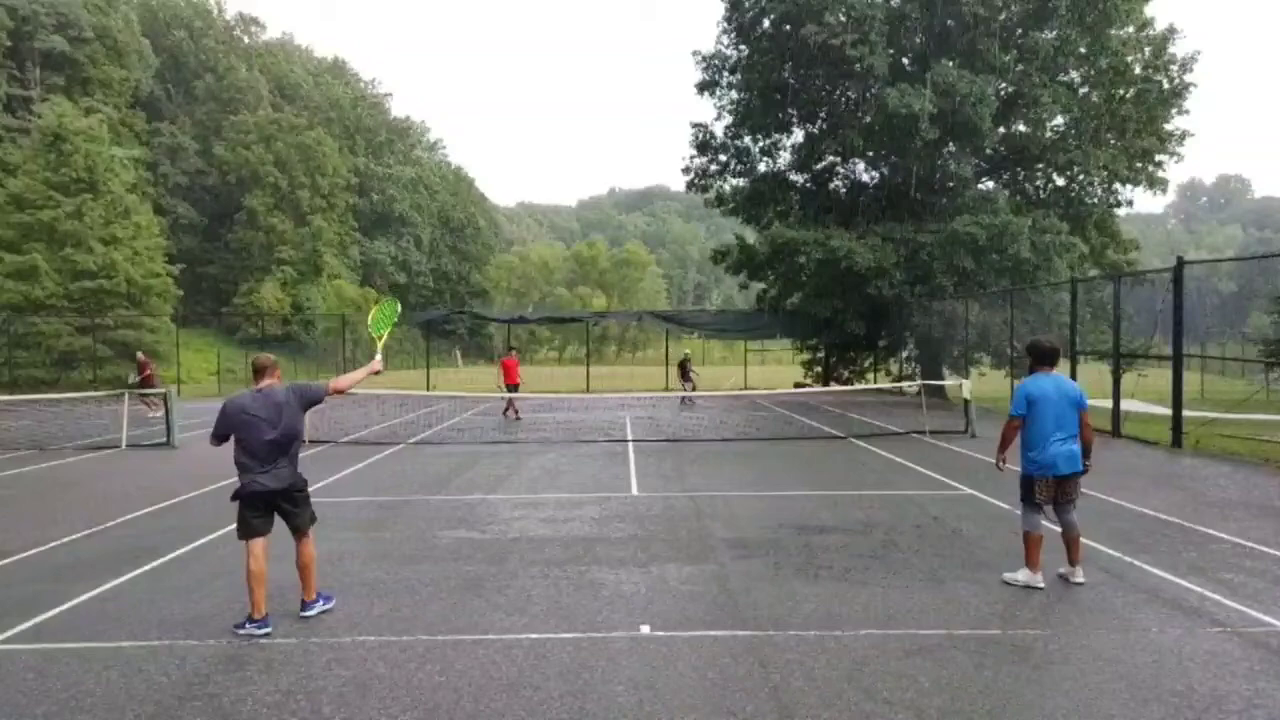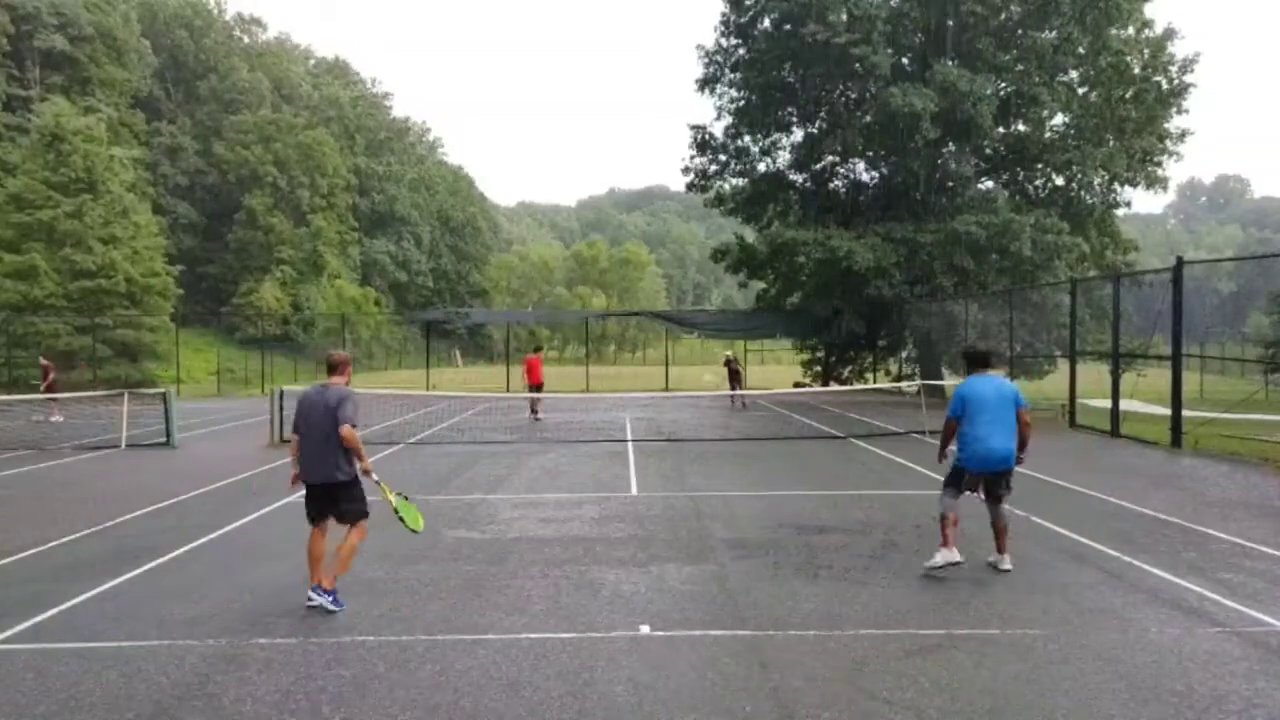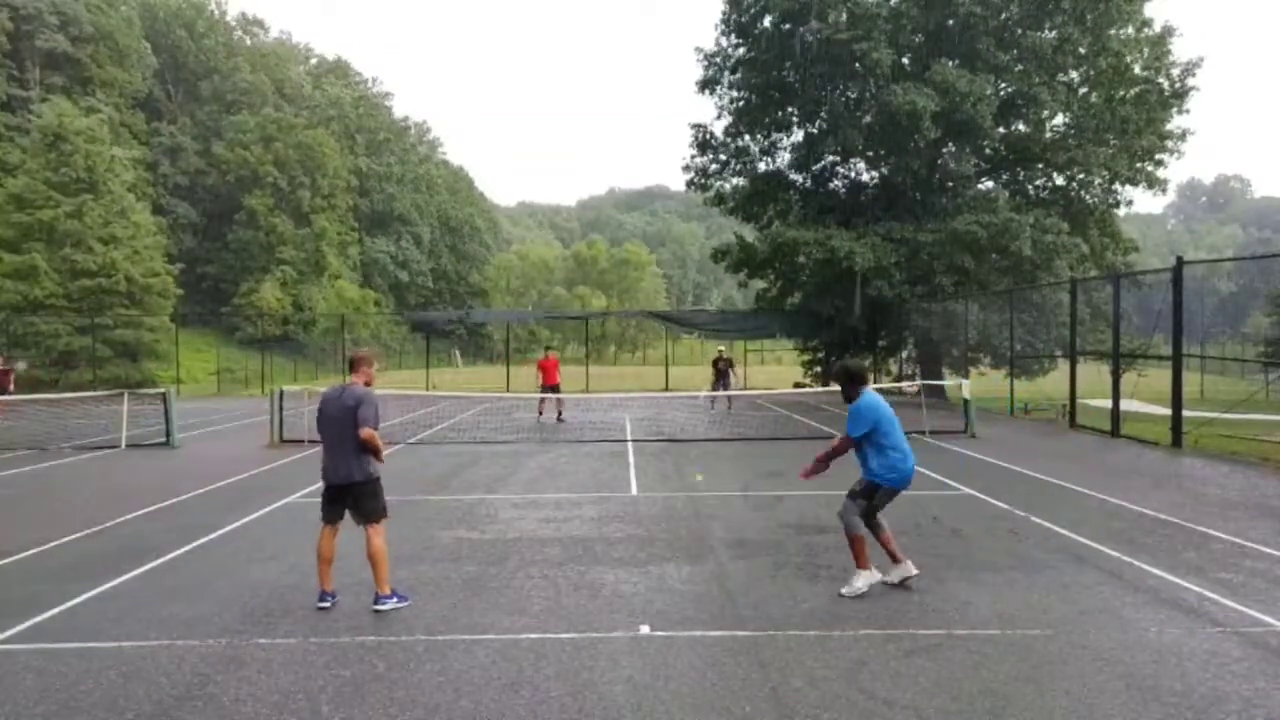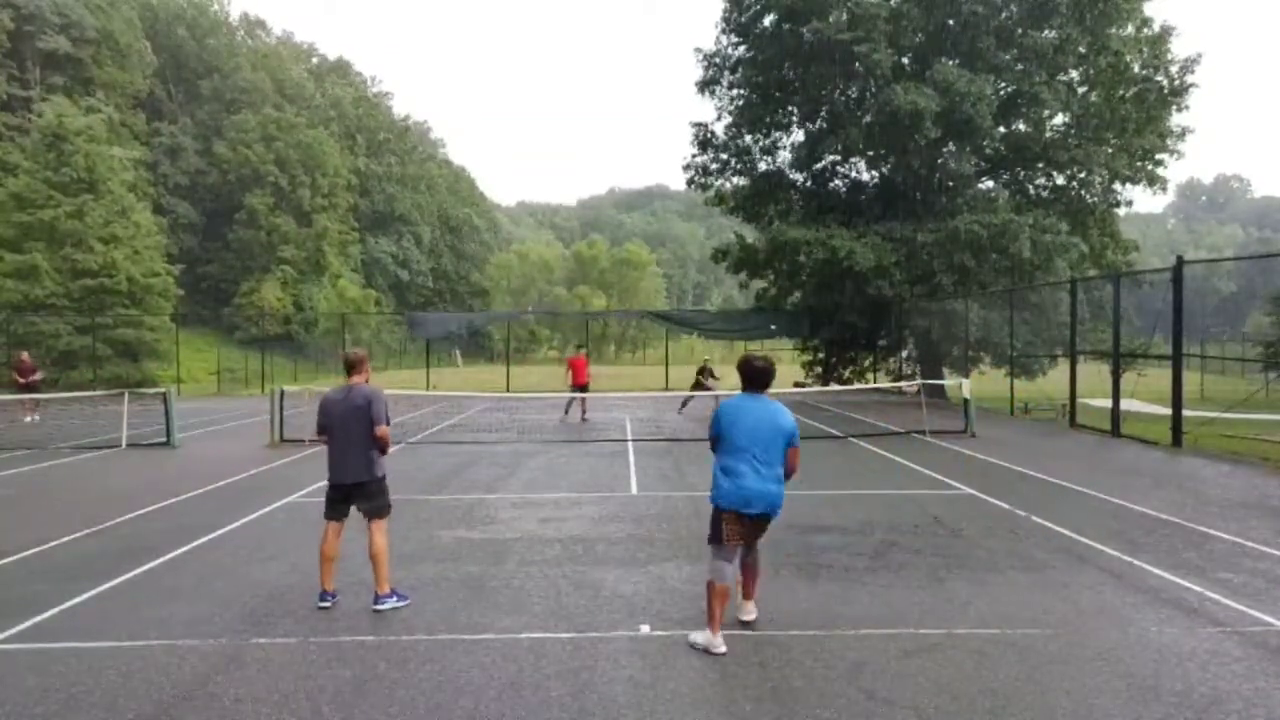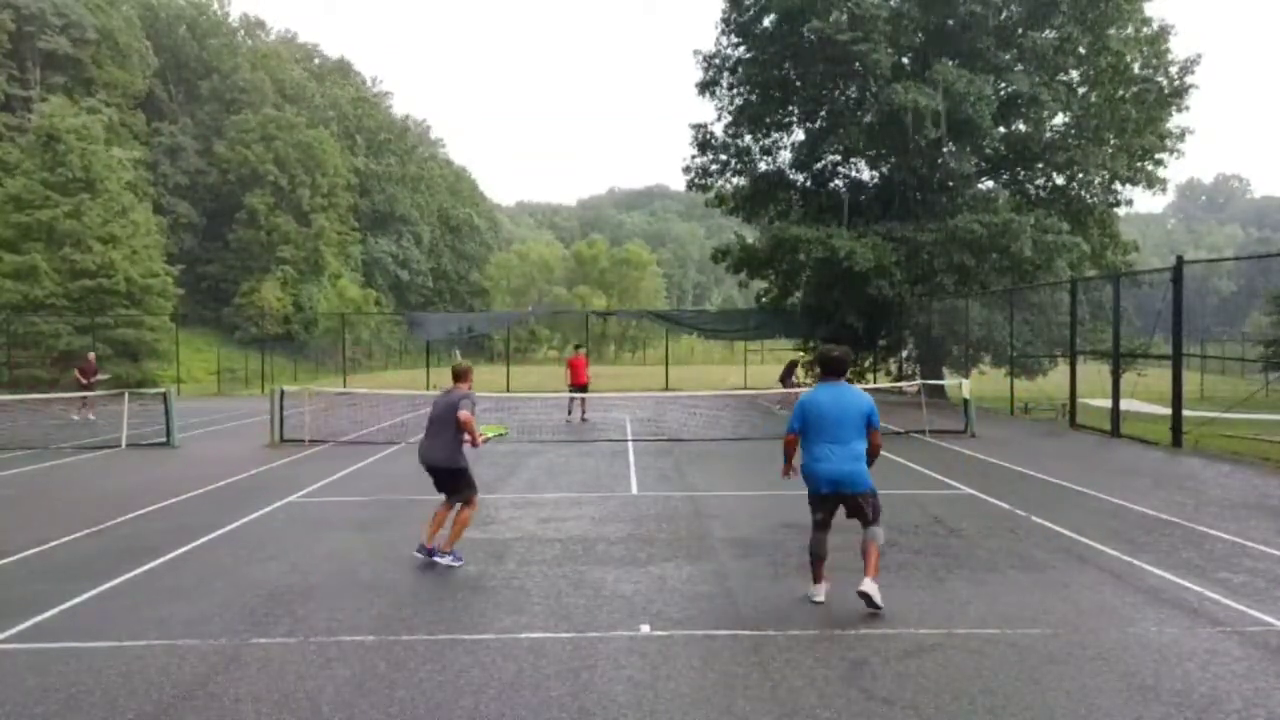
dt=1s
person 1, frame 1
left shoulder: (1027, 387)
right shoulder: (1073, 387)
left elbow: (1013, 425)
right elbow: (1086, 426)
left wrist: (1001, 452)
right wrist: (1087, 457)
left hip: (1039, 464)
right hip: (1070, 461)
left knee: (1032, 513)
right knee: (1067, 513)
left ankle: (1032, 573)
right ankle: (1075, 569)
person 1, frame 2
left shoulder: (964, 389)
right shoulder: (1009, 387)
left elbow: (951, 425)
right elbow: (1025, 422)
left wrist: (942, 449)
right wrist: (1020, 450)
left hip: (973, 457)
right hip: (1003, 457)
left knee: (949, 496)
right knee: (996, 504)
left ankle: (949, 550)
right ankle: (1002, 557)
person 1, frame 3
left shoulder: (865, 406)
right shoulder: (869, 401)
left elbow: (845, 443)
right elbow: (847, 441)
left wrist: (817, 463)
right wrist: (825, 461)
left hip: (890, 471)
right hip: (893, 469)
left knee: (848, 512)
right knee: (868, 516)
left ankle: (865, 571)
right ankle: (901, 566)
person 1, frame 4
left shoulder: (725, 408)
right shoulder: (785, 416)
left elbow: (714, 447)
right elbow: (792, 465)
left hip: (731, 495)
right hip: (768, 497)
left knee: (722, 560)
right knee: (750, 548)
left ankle: (714, 634)
right ankle: (748, 606)
person 1, frame 5
left shoulder: (807, 400)
right shoulder: (863, 399)
left elbow: (790, 440)
right elbow: (876, 443)
left wrist: (788, 464)
right wrist: (865, 466)
left hip: (819, 477)
right hip: (855, 477)
left knee: (820, 531)
right knee: (872, 527)
left ankle: (818, 586)
right ankle: (869, 582)
person 2, frame 1
left shoulder: (234, 405)
right shoulder: (292, 394)
left elbow: (215, 441)
right elbow: (337, 386)
right wrist: (370, 368)
left hip: (253, 487)
right hip: (288, 483)
left knee: (256, 548)
right knee: (304, 537)
left ankle: (258, 617)
right ankle: (310, 600)
person 2, frame 2
left shoulder: (306, 396)
right shoulder: (345, 395)
left elbow: (296, 437)
right elbow: (345, 432)
left wrist: (296, 467)
right wrist: (363, 458)
left hip: (313, 475)
right hip: (340, 474)
left knee: (318, 528)
right knee: (358, 527)
left ankle: (316, 587)
right ankle: (325, 585)
person 2, frame 3
left shoulder: (327, 396)
right shoulder: (365, 395)
left elbow: (322, 432)
right elbow: (366, 433)
right wrist: (379, 448)
left hip: (332, 474)
right hip: (361, 475)
left knee: (329, 530)
right knee: (375, 530)
left ankle: (326, 592)
right ankle: (384, 594)
person 2, frame 4
left shoulder: (328, 399)
right shoulder: (373, 394)
left elbow: (323, 436)
right elbow: (381, 431)
right wrist: (385, 446)
left hip: (338, 474)
right hip: (368, 473)
left knee: (332, 529)
right knee: (377, 529)
left ankle: (326, 592)
right ankle: (383, 594)
person 2, frame 5
left shoulder: (441, 398)
right shoulder: (467, 396)
right elbow: (464, 417)
right wrist: (475, 437)
left hip: (430, 457)
right hip: (450, 459)
left knee: (450, 501)
right knee: (470, 503)
left ankle: (426, 545)
right ankle: (444, 552)
